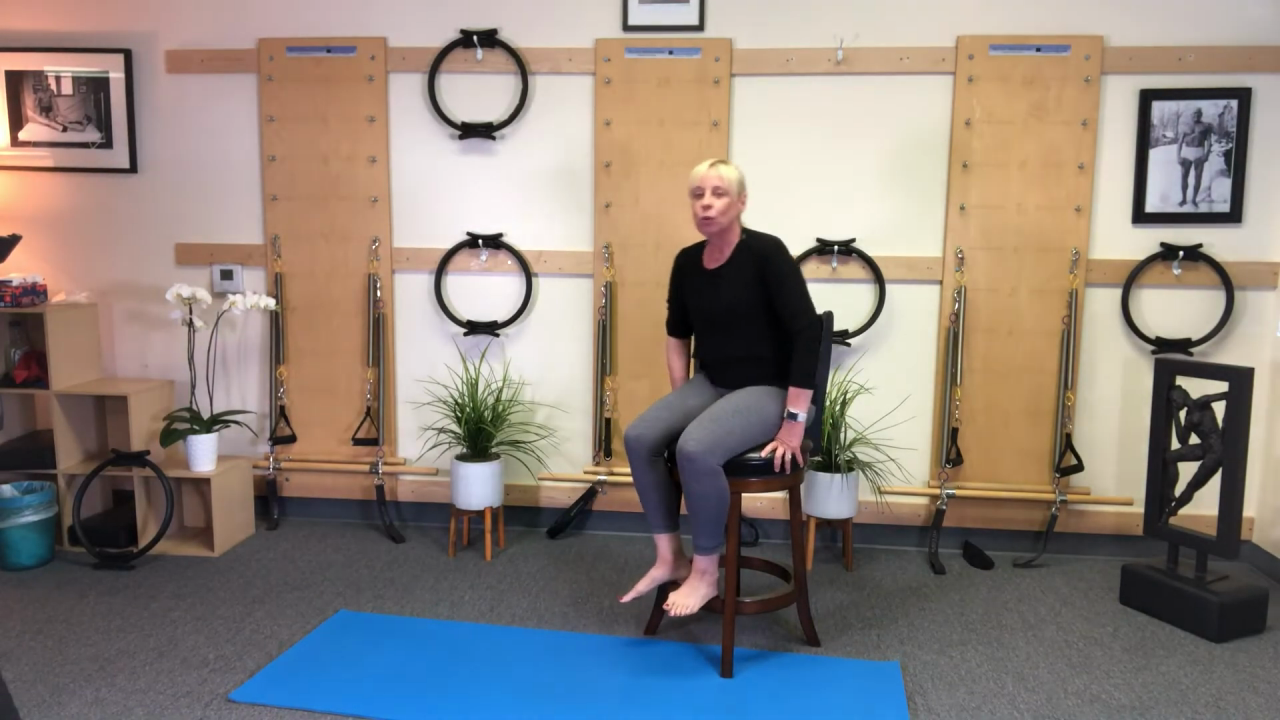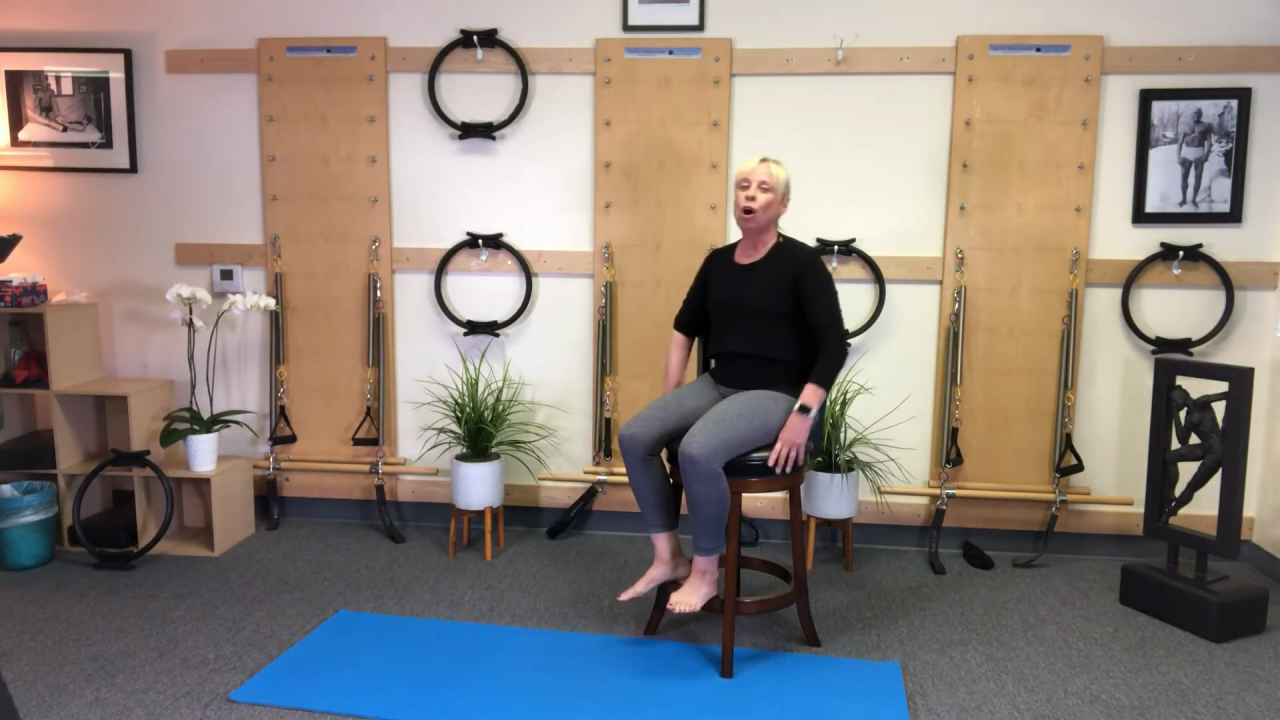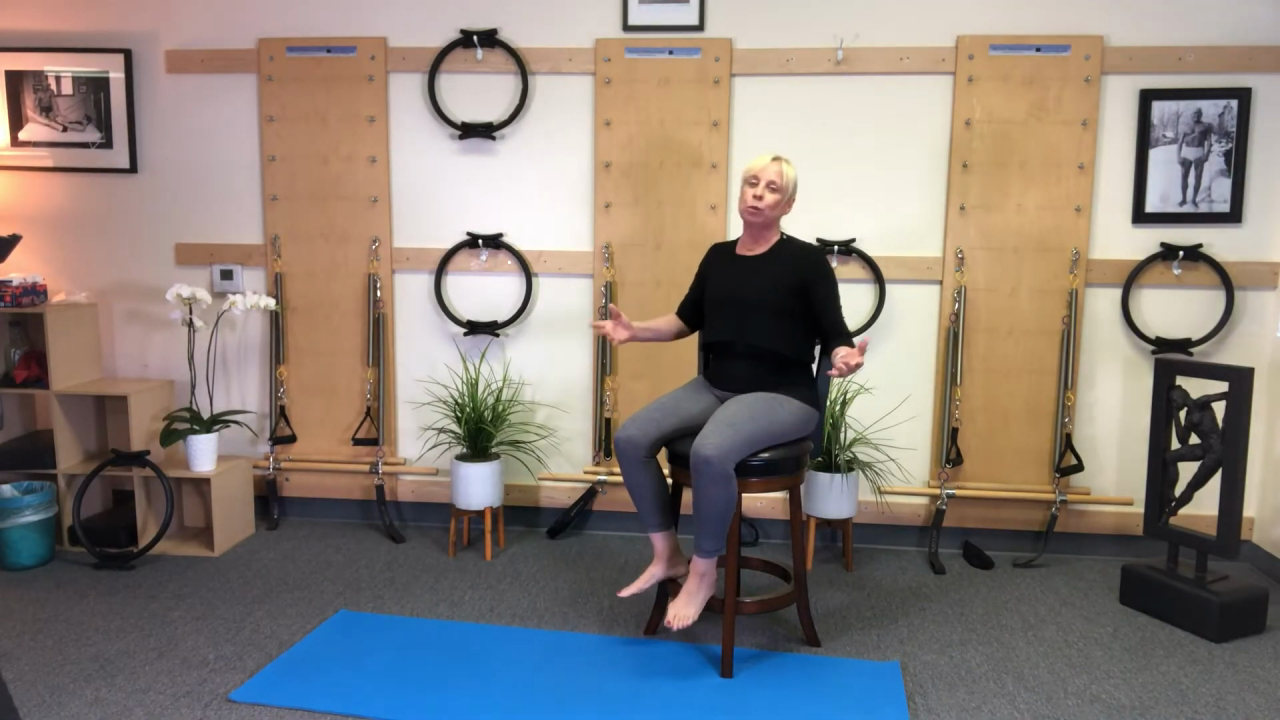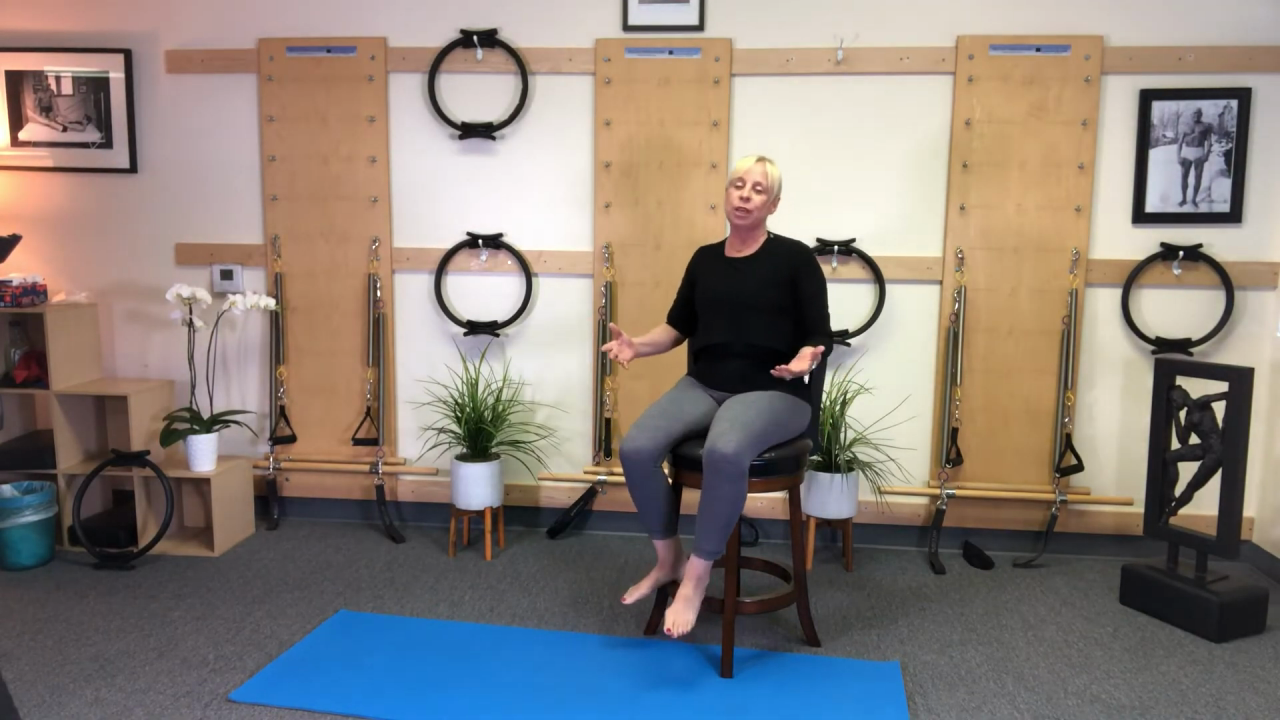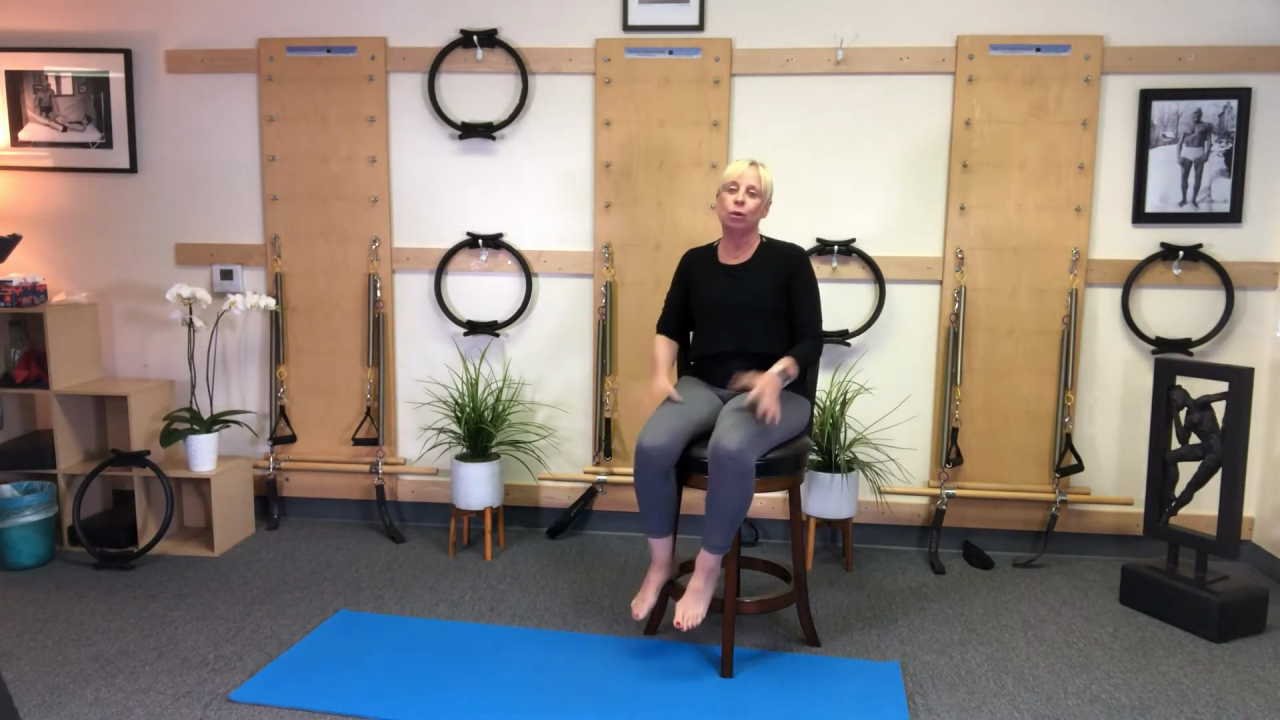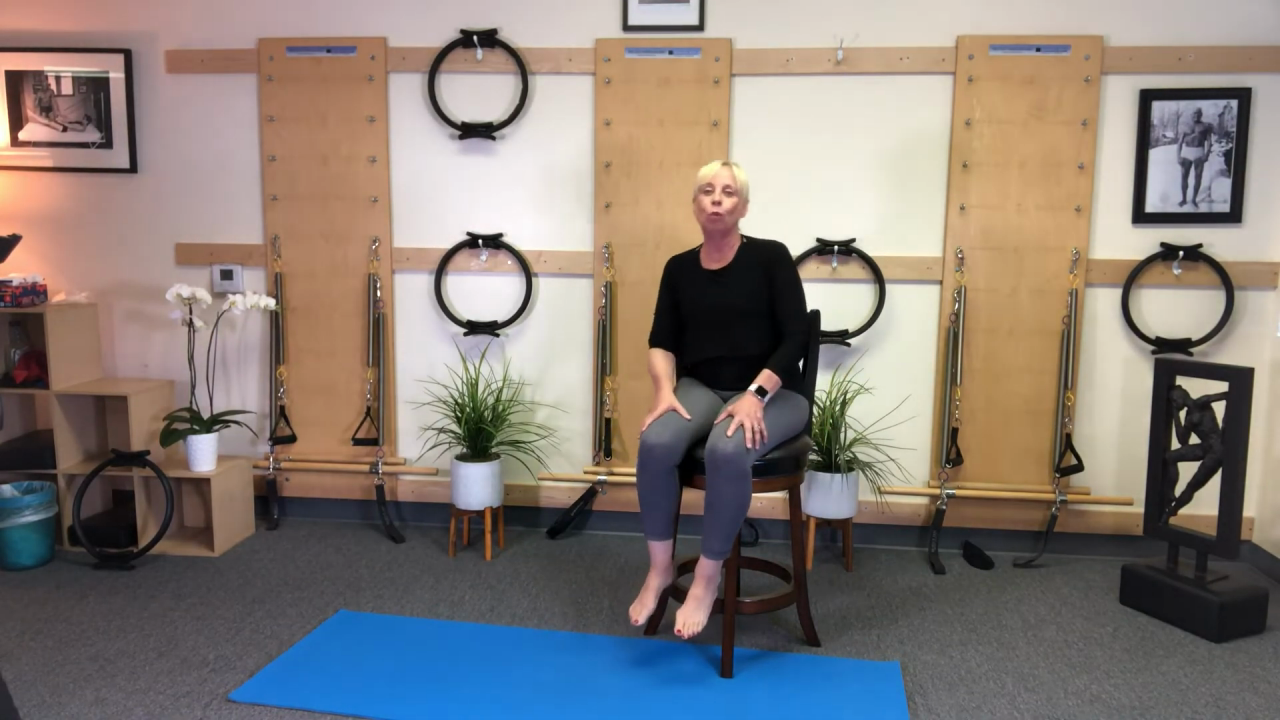
dt=0.4s
person 1, frame 1
left shoulder: (767, 254)
right shoulder: (687, 262)
left elbow: (807, 335)
right elbow: (677, 334)
left wrist: (794, 421)
right wrist: (679, 406)
left hip: (770, 388)
right hip: (714, 383)
left knee: (696, 448)
right knee: (639, 438)
left ankle: (705, 573)
right ankle: (670, 558)
person 1, frame 2
left shoulder: (802, 262)
right shoulder: (717, 262)
left elbow: (833, 347)
right elbow: (685, 328)
left wrist: (803, 415)
right wrist: (670, 399)
left hip: (777, 395)
right hip: (719, 384)
left knee: (697, 451)
right knee: (634, 436)
left ankle: (705, 572)
right ankle: (668, 558)
person 1, frame 3
left shoulder: (806, 260)
right shoulder: (718, 256)
left elbow: (834, 334)
right elbow: (686, 319)
left wrist: (845, 357)
right wrist: (634, 329)
left hip: (780, 395)
right hip: (713, 386)
left knee: (709, 453)
right knee: (630, 438)
left ankle: (703, 574)
right ankle: (668, 557)
person 1, frame 4
left shoulder: (794, 257)
right shoulder: (704, 259)
left elbow: (819, 333)
right elbow: (678, 325)
left wrist: (805, 358)
right wrist: (638, 345)
left hip: (771, 392)
right hip: (703, 385)
left knee: (724, 452)
right knee: (635, 449)
left ankle: (697, 576)
right ankle: (668, 560)
person 1, frame 5
left shoulder: (789, 260)
right shoulder: (694, 262)
left elbow: (811, 338)
right elbow: (669, 328)
left wrist: (775, 376)
right wrist: (661, 374)
left hip: (773, 392)
right hip: (703, 385)
left knee: (730, 449)
right knee: (651, 446)
left ankle: (707, 569)
right ankle: (661, 562)
person 1, frame 6
left shoulder: (770, 257)
right shoulder: (678, 268)
left elbow: (796, 337)
right elbow: (662, 341)
left wrist: (755, 395)
right wrist: (665, 390)
left hip: (771, 392)
right hip: (701, 387)
left knee: (726, 451)
right knee: (655, 442)
left ankle: (708, 577)
right ankle: (660, 568)
